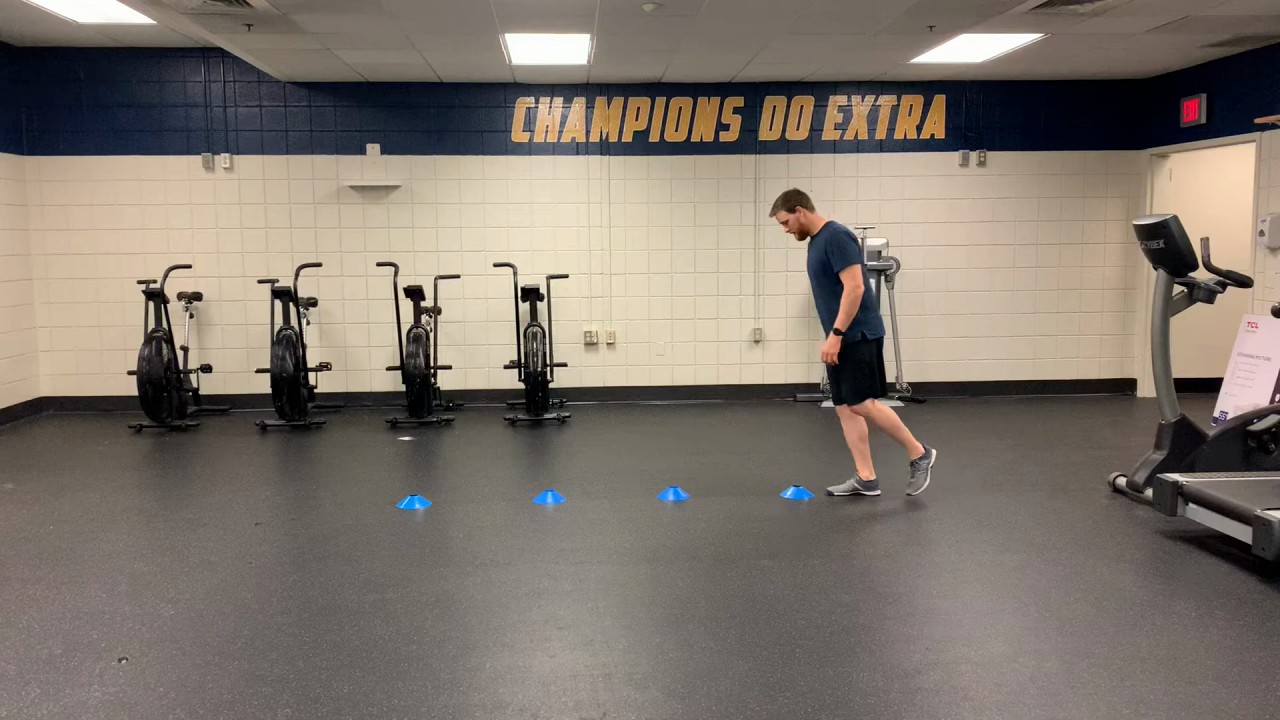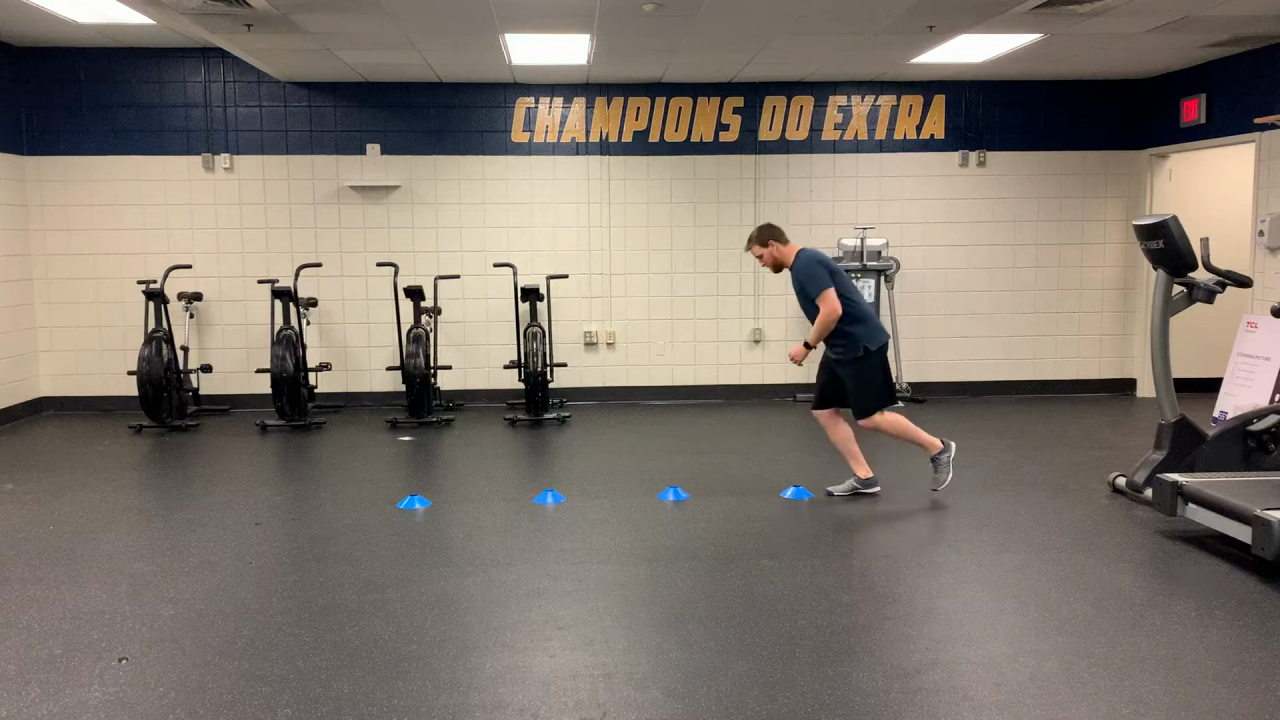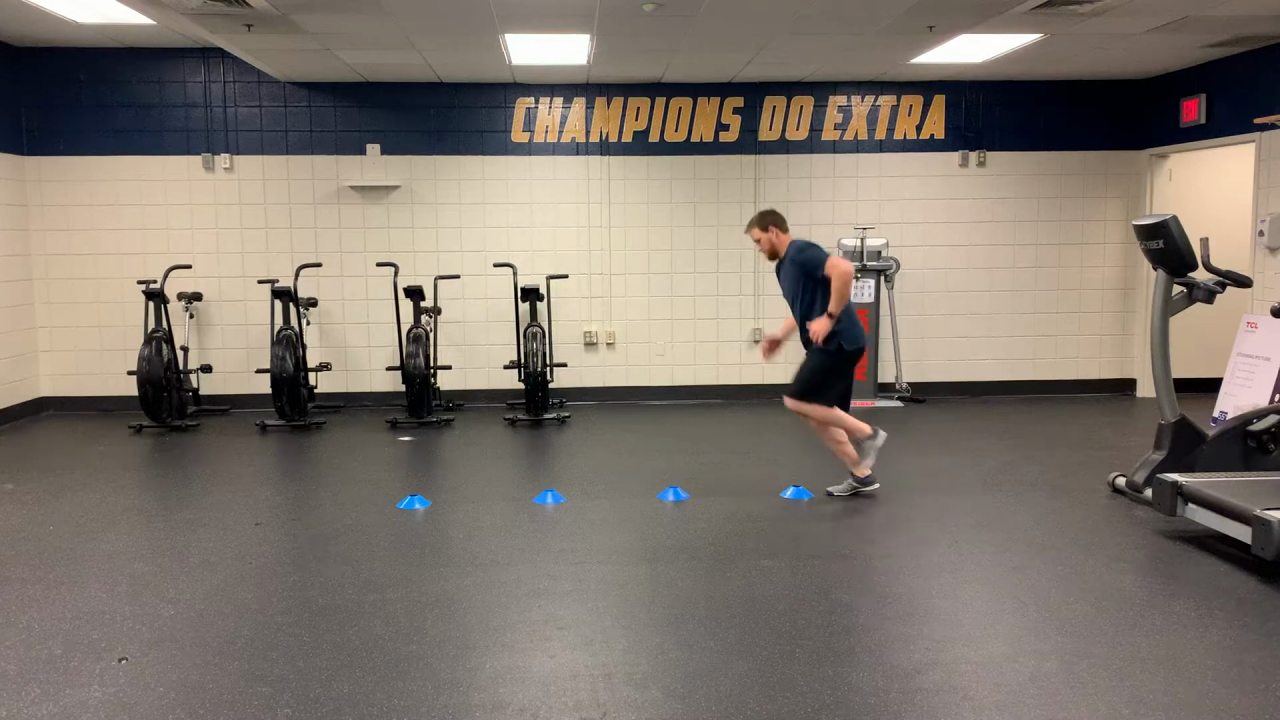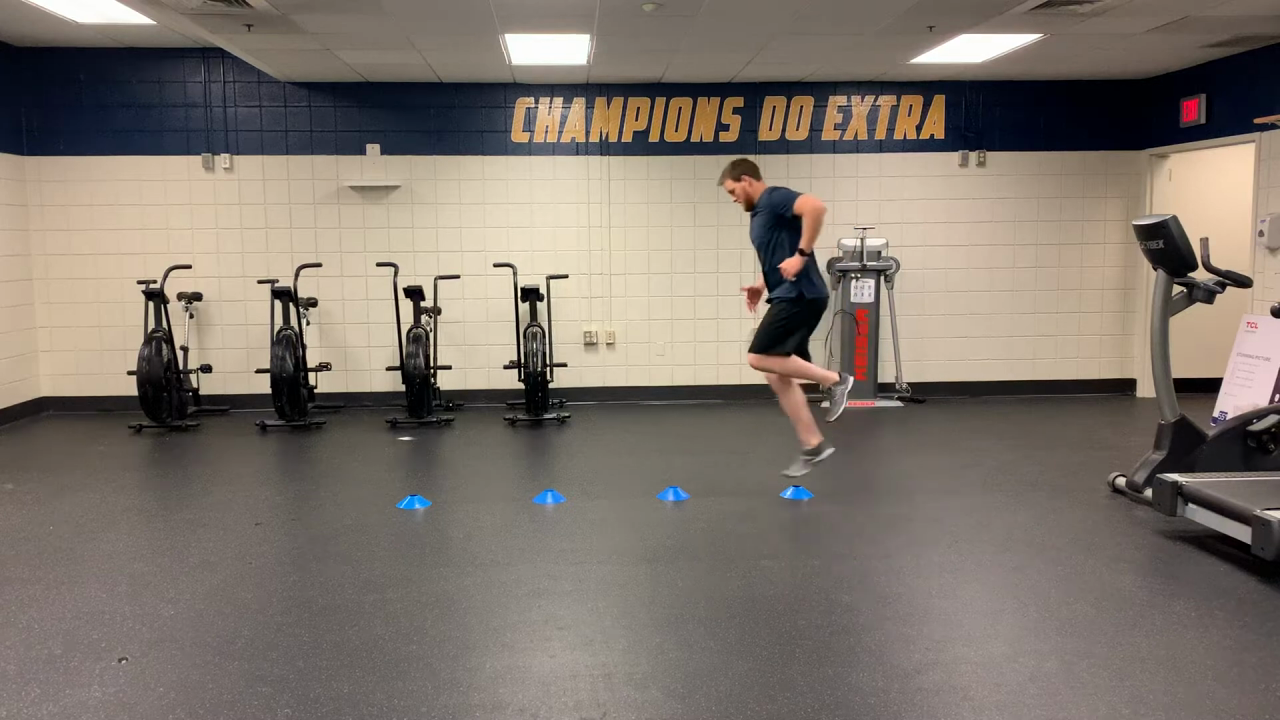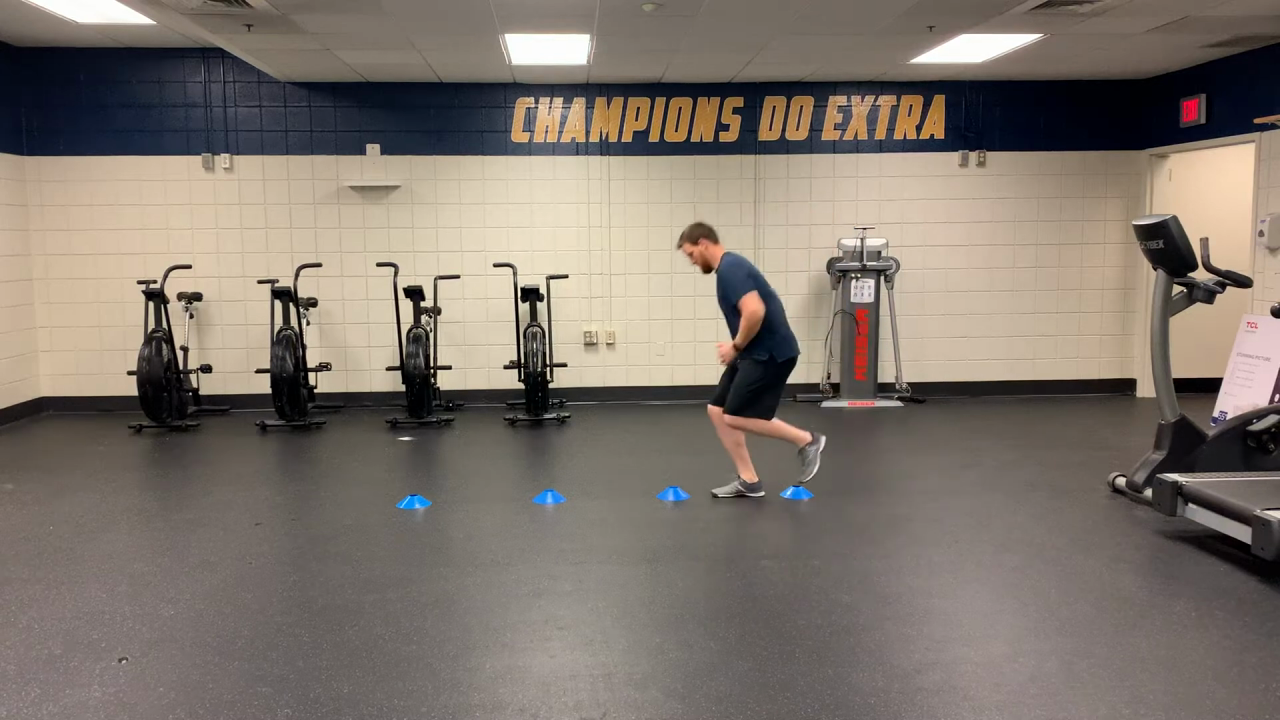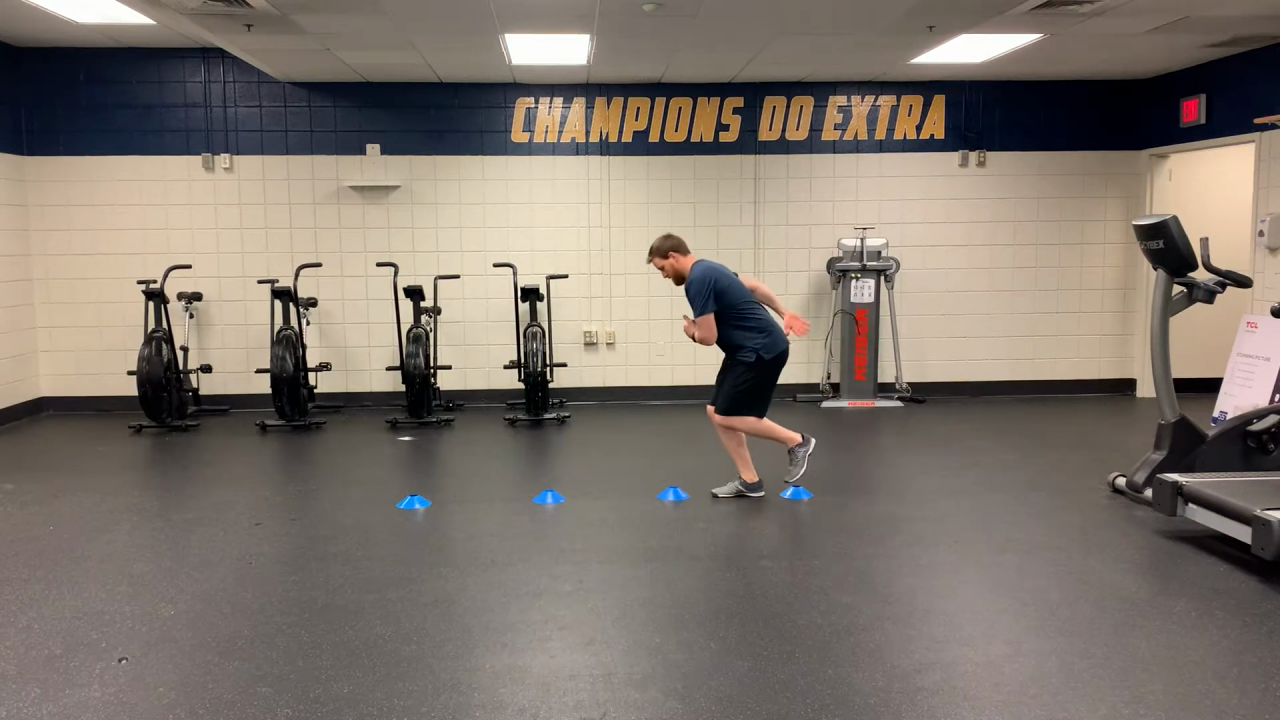
dt=0.3s
person 1, frame 1
left shoulder: (836, 236)
right shoulder: (817, 242)
left elbow: (854, 287)
left wrist: (836, 334)
right wrist: (831, 336)
left hip: (856, 336)
right hip: (842, 337)
left knee: (862, 404)
right knee: (845, 407)
left ankle: (919, 454)
right ankle: (865, 479)
person 1, frame 2
left shoulder: (806, 264)
right shoulder: (804, 264)
left elbow: (832, 311)
left wrist: (806, 346)
left hip: (861, 346)
right hip: (842, 349)
left knee: (869, 416)
right knee: (824, 411)
left ankle: (938, 449)
right ankle: (863, 477)
person 1, frame 3
left shoulder: (801, 253)
right shoulder: (785, 265)
left elbow: (844, 270)
left wrist: (830, 318)
right wrist: (780, 336)
left hip: (839, 342)
right hip: (827, 344)
left knee: (797, 401)
right knee: (817, 414)
left ankle: (864, 433)
right ankle: (862, 475)
person 1, frame 4
left shoulder: (774, 198)
right shoulder: (760, 211)
left elbow: (816, 207)
left wrist: (802, 254)
right wrist: (763, 285)
left hip: (801, 295)
right hip: (790, 296)
left knee: (761, 358)
right knee: (780, 376)
left ankle: (835, 381)
right ankle: (813, 445)
person 1, frame 5
left shoulder: (730, 268)
right shoulder: (729, 268)
left elbow: (756, 313)
left wrist: (736, 347)
left hip: (770, 353)
right hip: (756, 352)
left knee: (735, 418)
right knee: (717, 412)
left ankle: (807, 441)
right ankle: (749, 481)
person 1, frame 6
left shoulder: (697, 280)
right shoulder: (706, 270)
left elbow: (708, 336)
right elbow: (754, 286)
left wrist: (691, 333)
right wrist: (783, 313)
left hip: (761, 351)
right hip: (751, 348)
left knee: (727, 417)
right knee: (716, 412)
left ankle: (797, 441)
right ankle: (749, 481)
